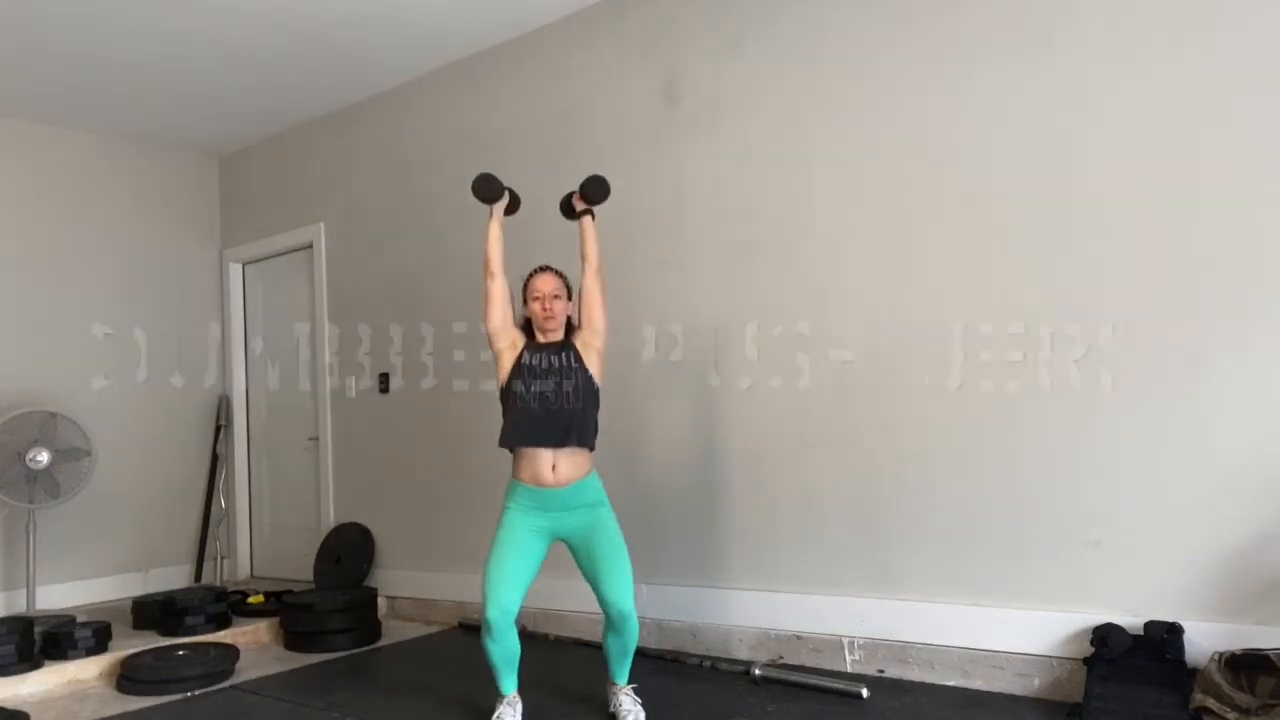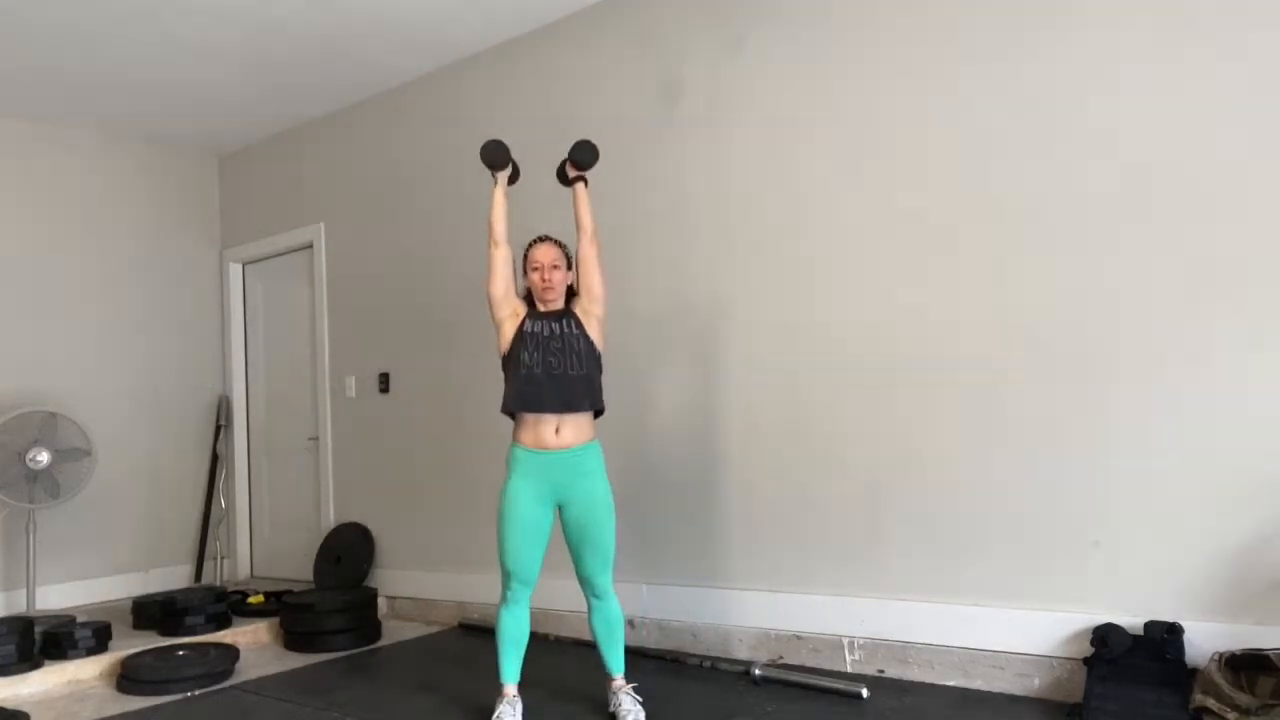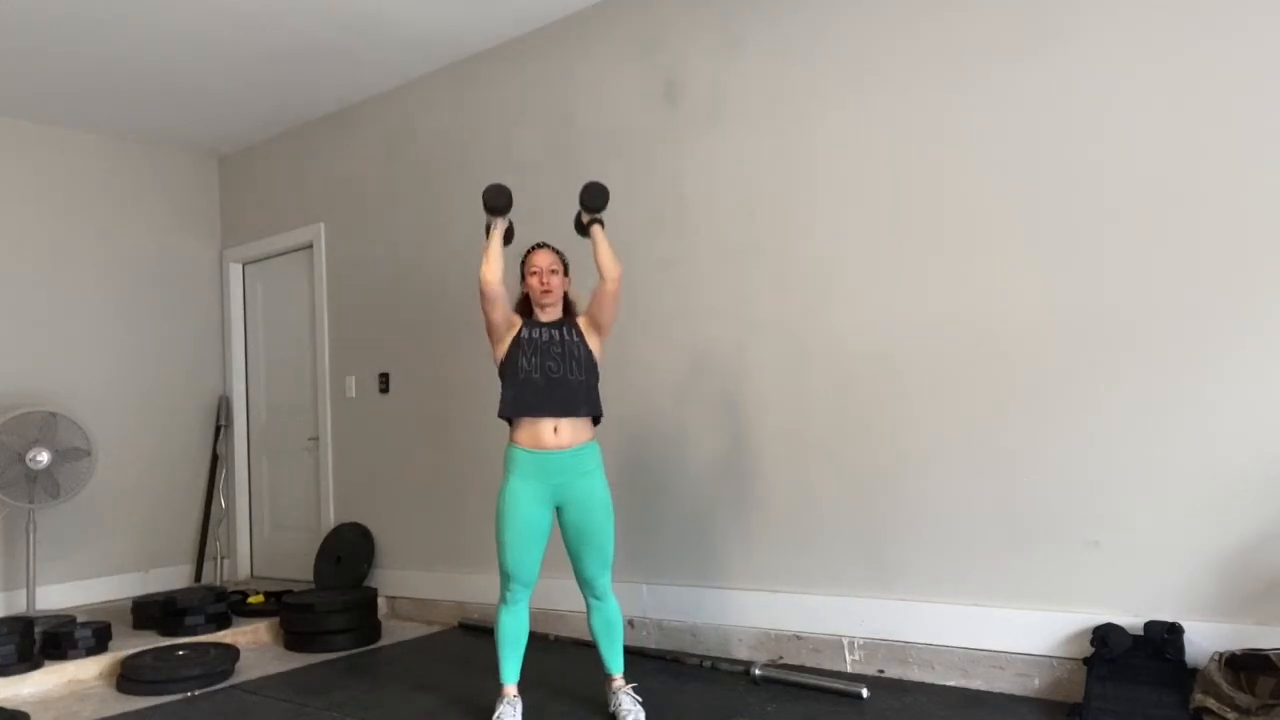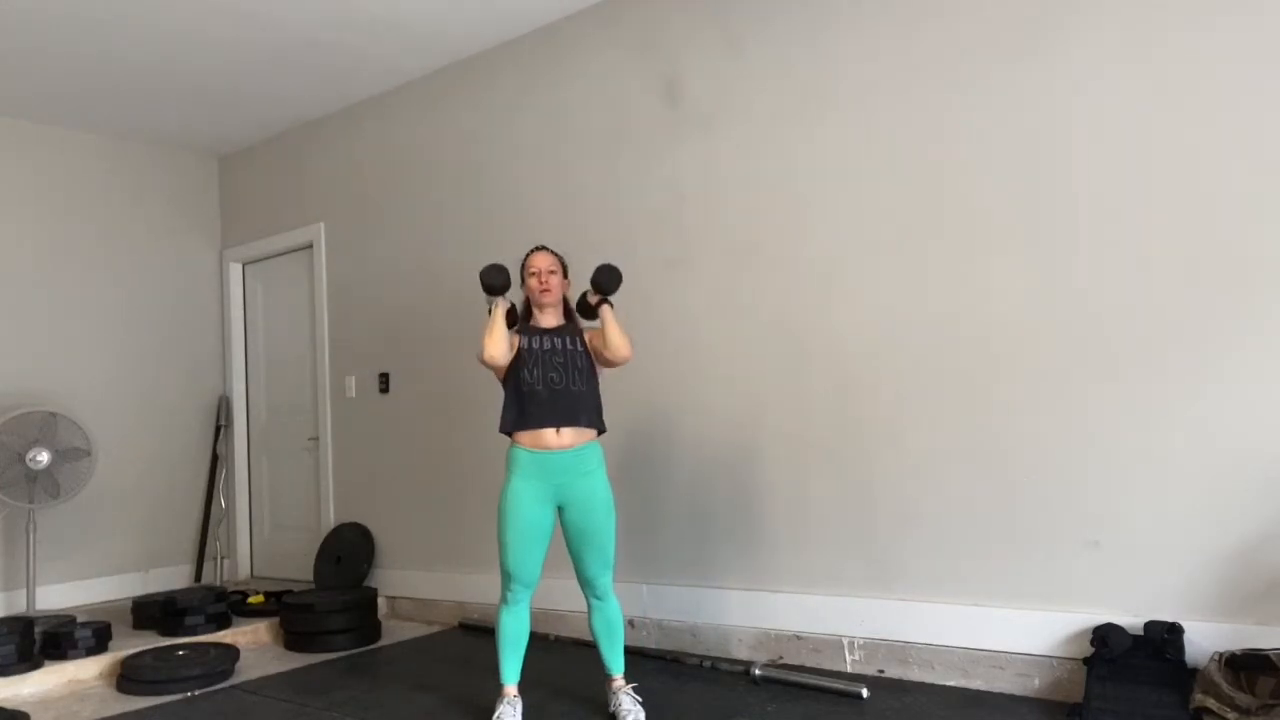
dt=0.4s
person 1, frame 1
left shoulder: (586, 348)
right shoulder: (512, 350)
left elbow: (594, 273)
right elbow: (495, 276)
left wrist: (586, 215)
right wrist: (496, 215)
left hip: (585, 502)
right hip: (526, 505)
left knee: (621, 607)
right knee: (497, 612)
person 1, frame 2
left shoulder: (586, 317)
right shoulder: (513, 320)
left elbow: (589, 241)
right elbow: (498, 246)
left wrist: (577, 183)
right wrist: (501, 184)
left hip: (584, 467)
right hip: (527, 469)
left knee: (598, 585)
right knee: (517, 588)
person 1, frame 3
left shoulder: (587, 328)
right shoulder: (510, 331)
left elbow: (613, 281)
right elbow: (489, 285)
left wrist: (595, 227)
right wrist: (497, 229)
left hip: (582, 468)
right hip: (525, 470)
left knee: (598, 585)
right knee: (516, 588)
person 1, frame 4
left shoulder: (586, 337)
right shoulder: (514, 339)
left elbow: (621, 354)
right elbow: (492, 358)
left wrist: (604, 306)
right wrist: (498, 307)
left hip: (584, 467)
right hip: (527, 470)
left knee: (599, 585)
right knee: (517, 588)
